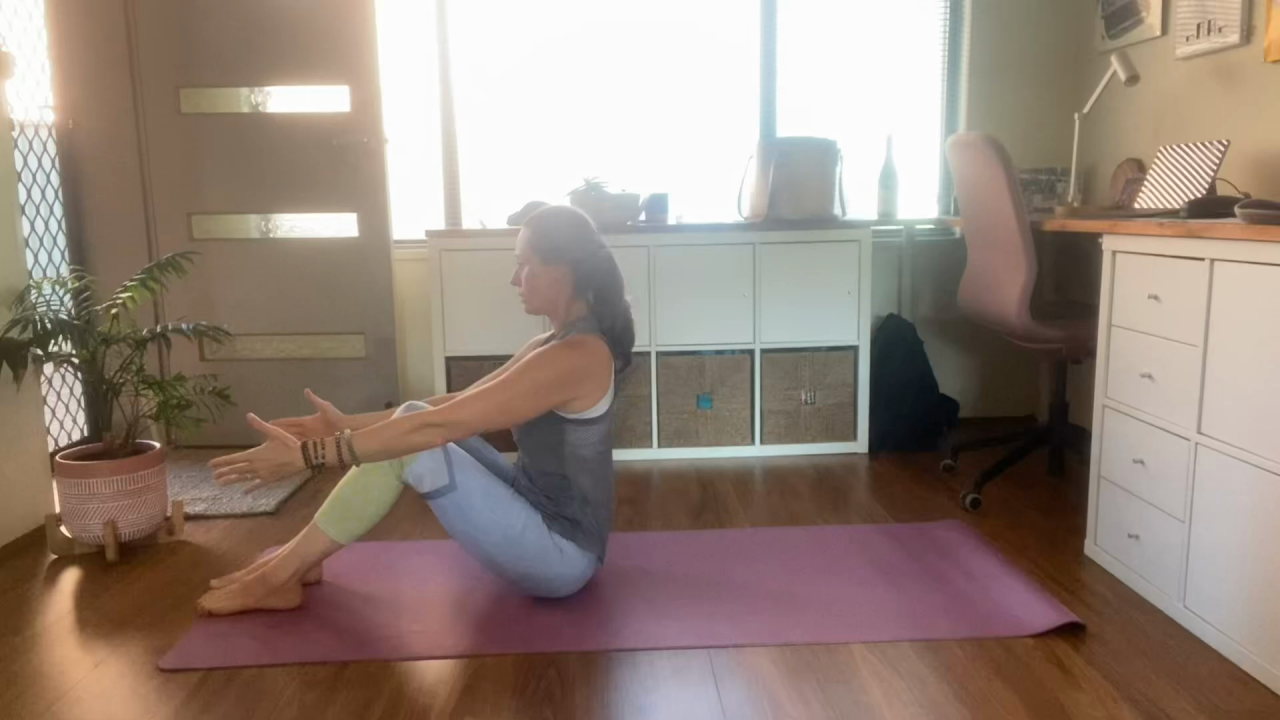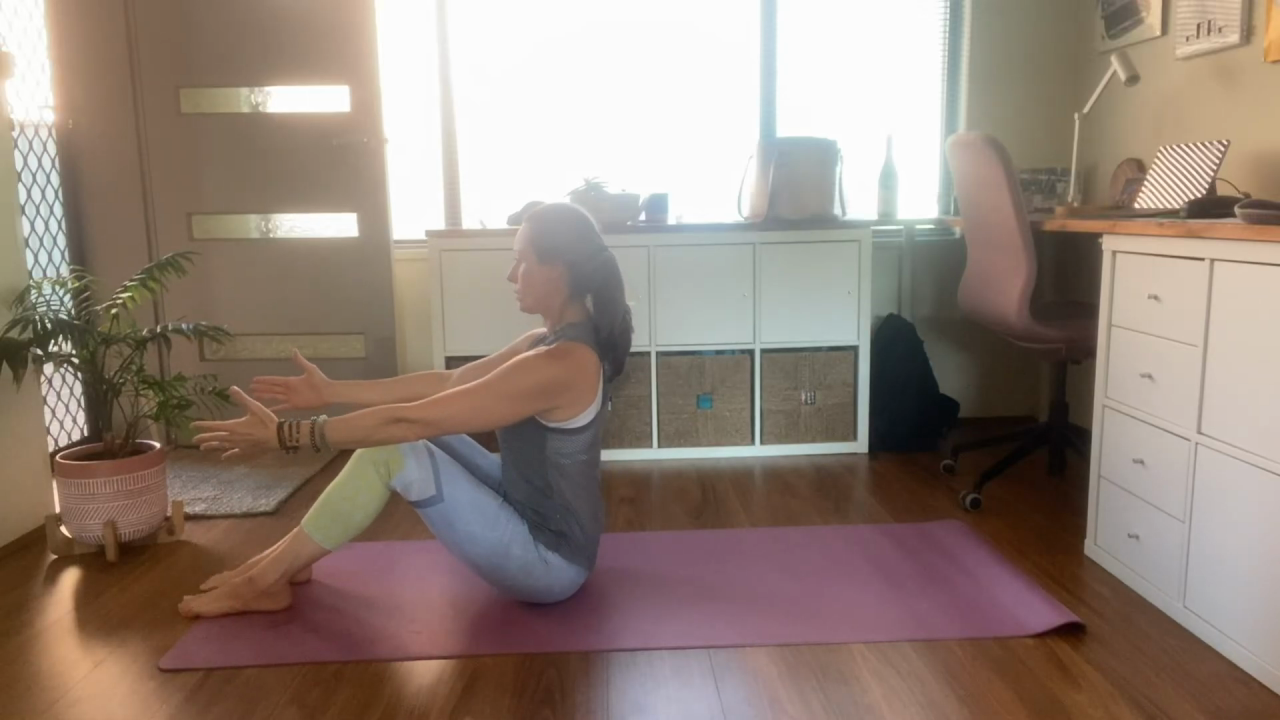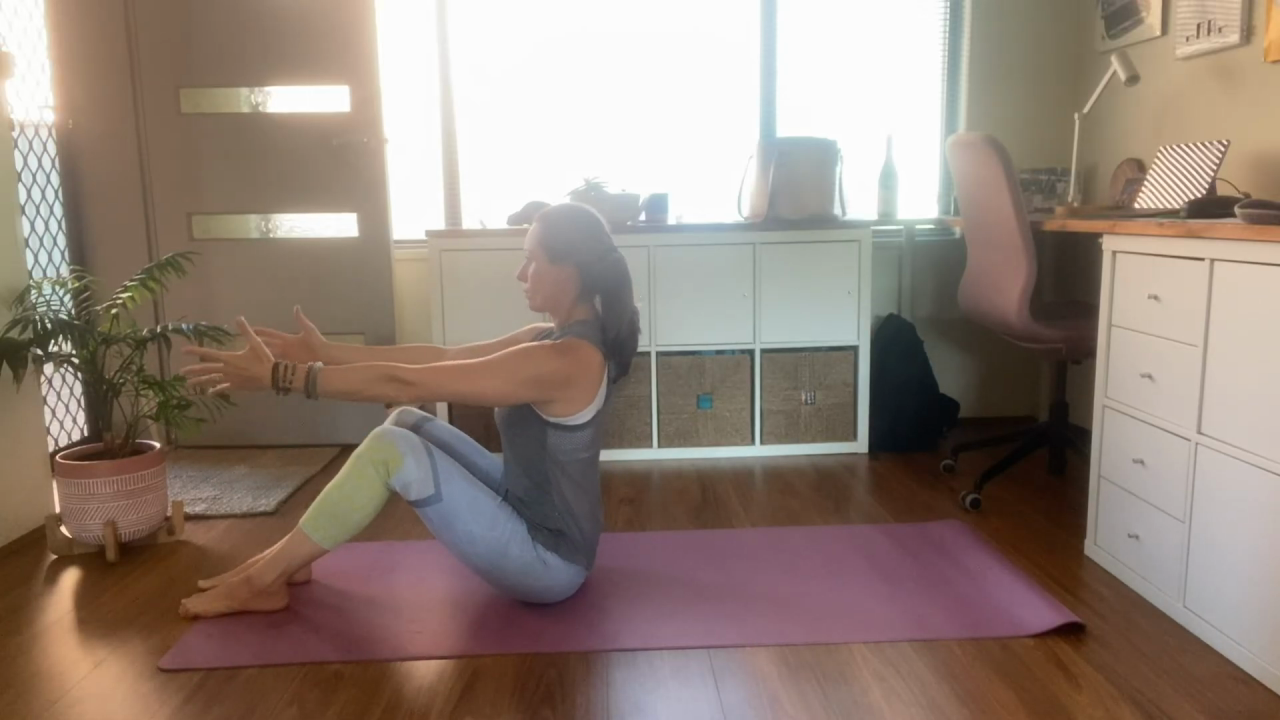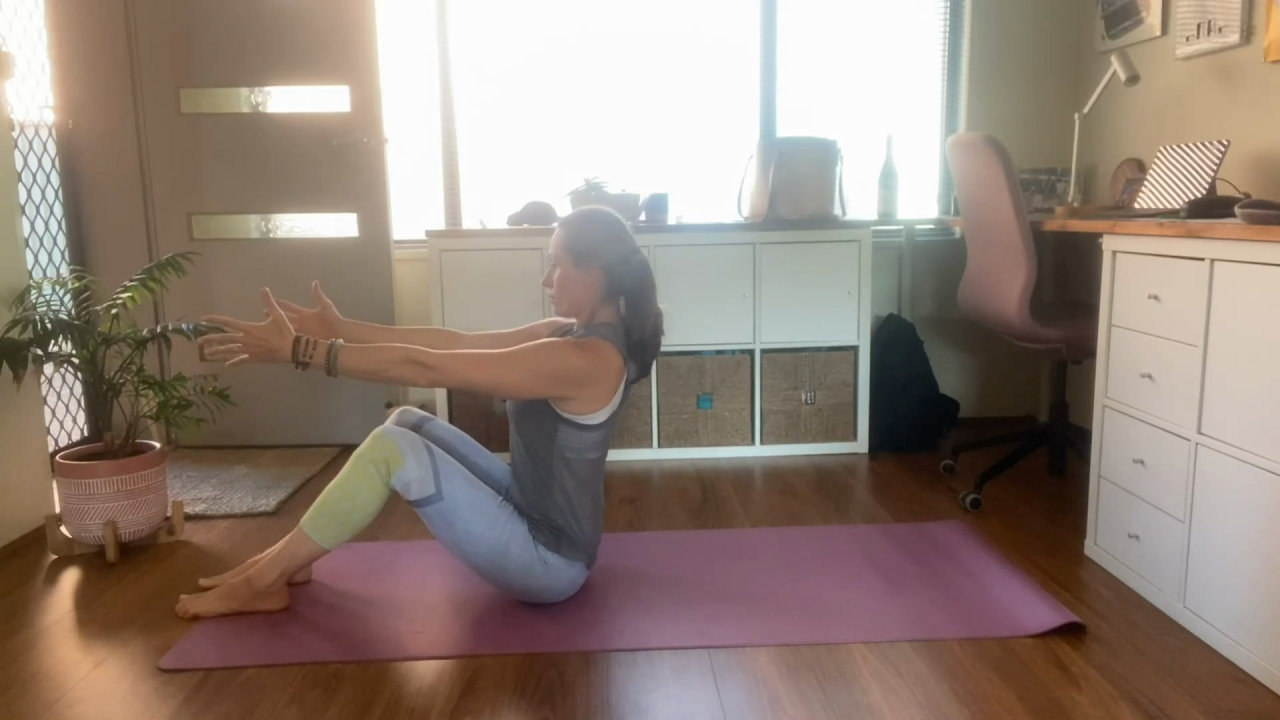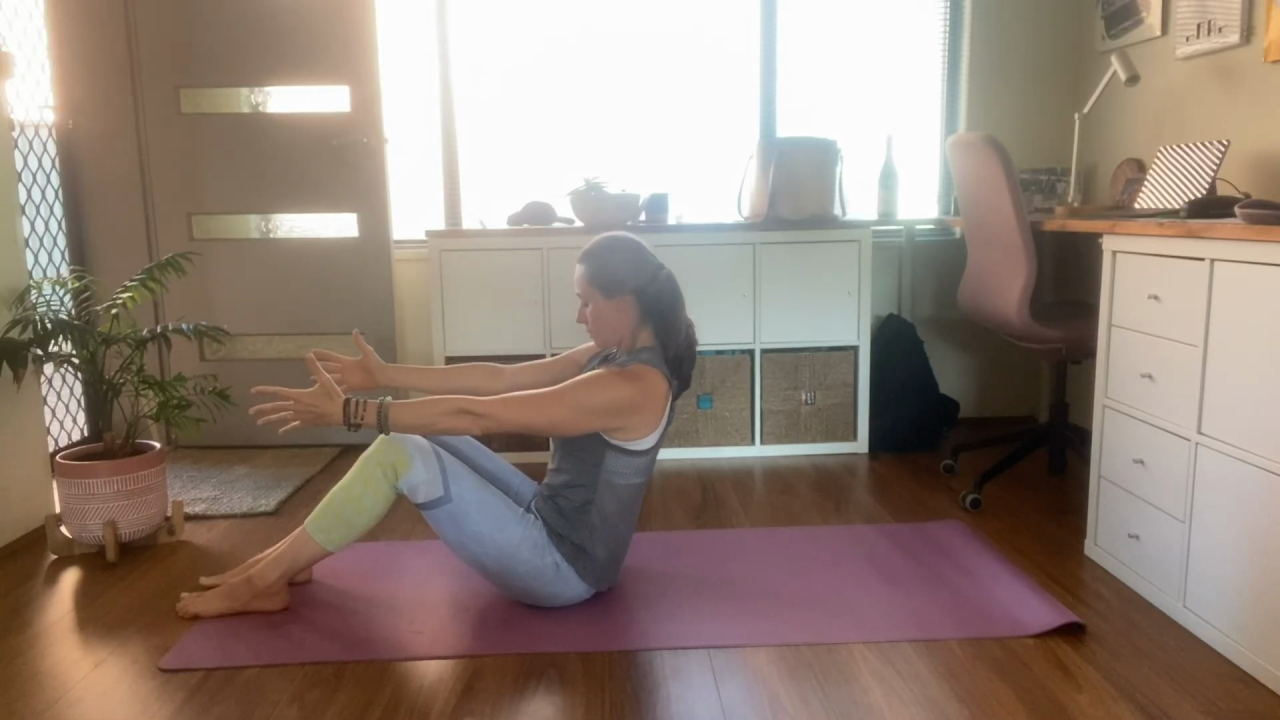
dt=1s
person 1, frame 1
left shoulder: (573, 358)
right shoulder: (560, 345)
left elbow: (437, 425)
right elbow: (459, 405)
left wrist: (306, 454)
right wrist: (345, 424)
left hip: (559, 556)
right hip: (546, 518)
left knee: (411, 447)
right knee: (412, 421)
left ankle: (278, 578)
right ankle: (295, 559)
person 1, frame 2
left shoulder: (559, 365)
right shoulder: (556, 343)
left elbow: (409, 421)
right elbow: (448, 383)
left wrist: (284, 435)
right wrist: (331, 391)
left hip: (549, 560)
right hip: (536, 520)
left knee: (392, 451)
right knee: (412, 434)
left ankle: (264, 582)
right ankle: (284, 560)
person 1, frame 3
left shoulder: (562, 361)
right shoulder: (562, 339)
left elbow: (406, 383)
right elbow: (444, 358)
left wrist: (279, 376)
right wrist: (327, 353)
left hip: (548, 559)
right hip: (533, 521)
left knee: (390, 449)
right knee: (407, 424)
left ankle: (262, 583)
right ankle: (283, 561)
person 1, frame 4
left shoulder: (583, 359)
right shoulder: (579, 336)
left elbow: (427, 368)
right elbow: (458, 344)
left wrist: (300, 351)
right wrist: (343, 329)
left hip: (549, 559)
right hip: (536, 518)
left knee: (390, 450)
right knee: (407, 423)
left ankle: (262, 583)
right ankle: (282, 559)
person 1, frame 5
left shoulder: (630, 387)
right shoulder: (615, 357)
left elbow: (477, 415)
right elbow: (502, 377)
left wrist: (349, 411)
right wrist: (385, 375)
left hip: (563, 567)
right hip: (552, 524)
left knee: (399, 454)
right knee: (414, 435)
left ankle: (262, 583)
right ankle: (283, 561)
